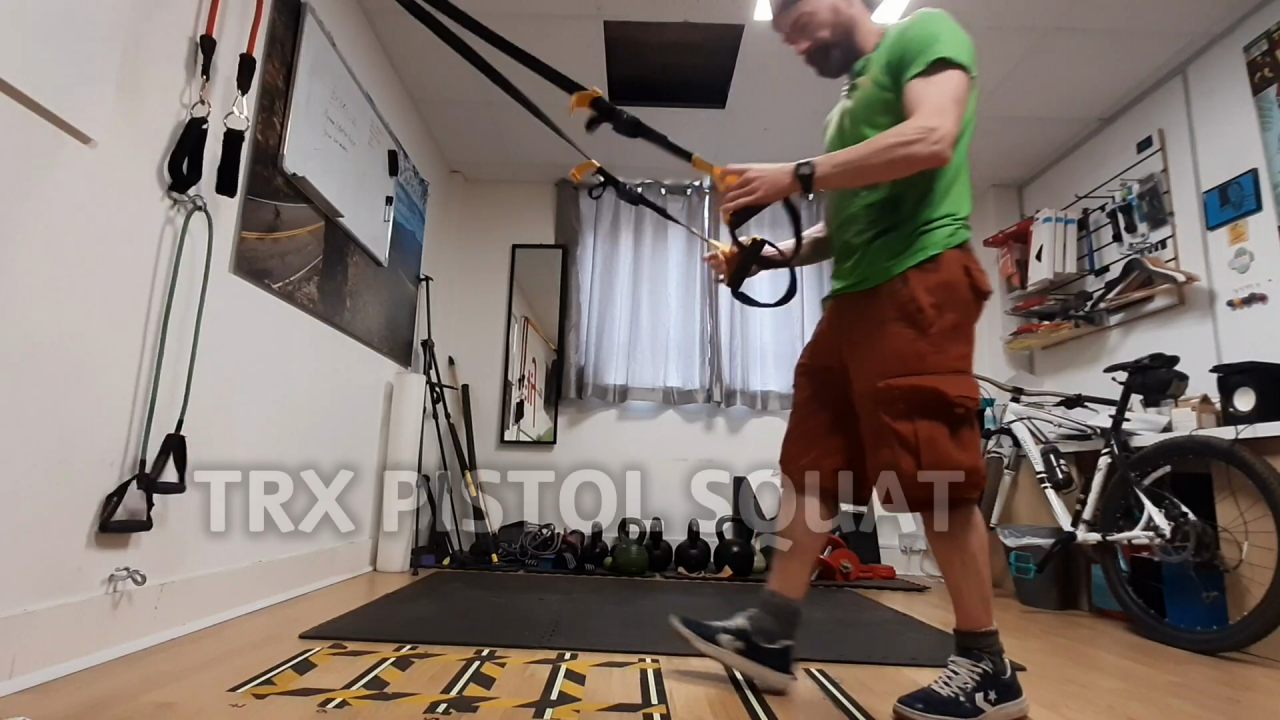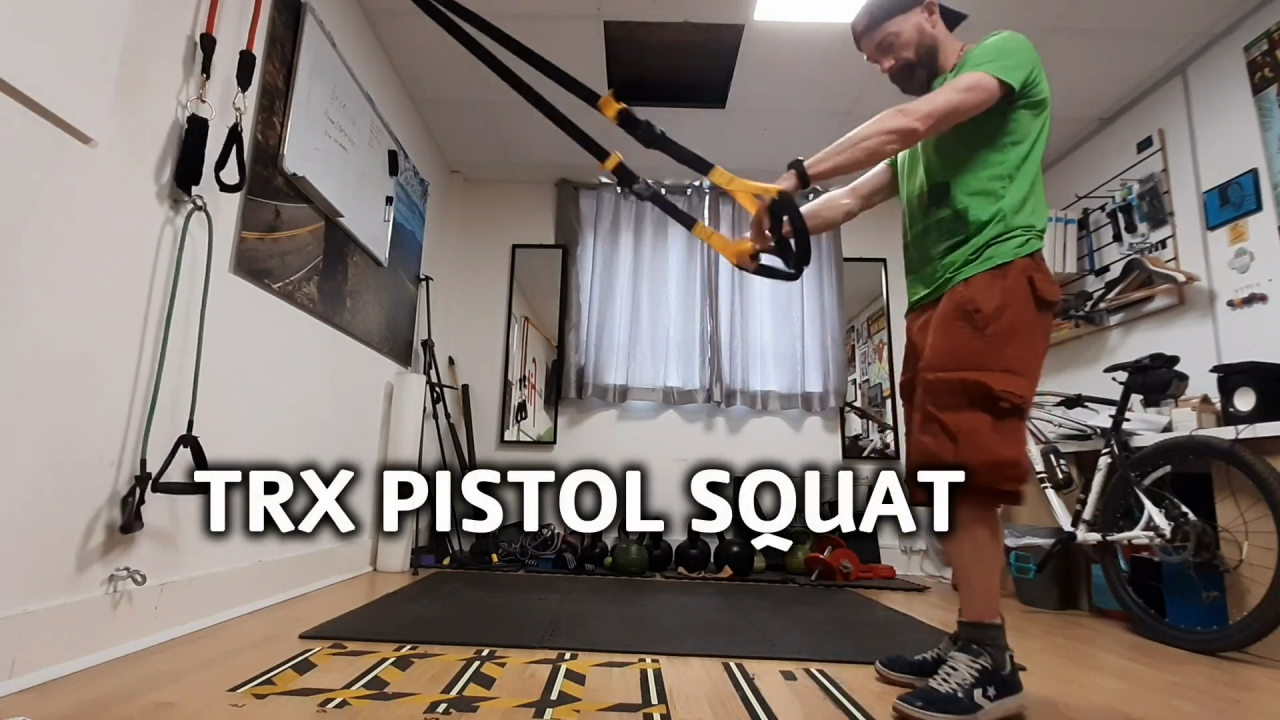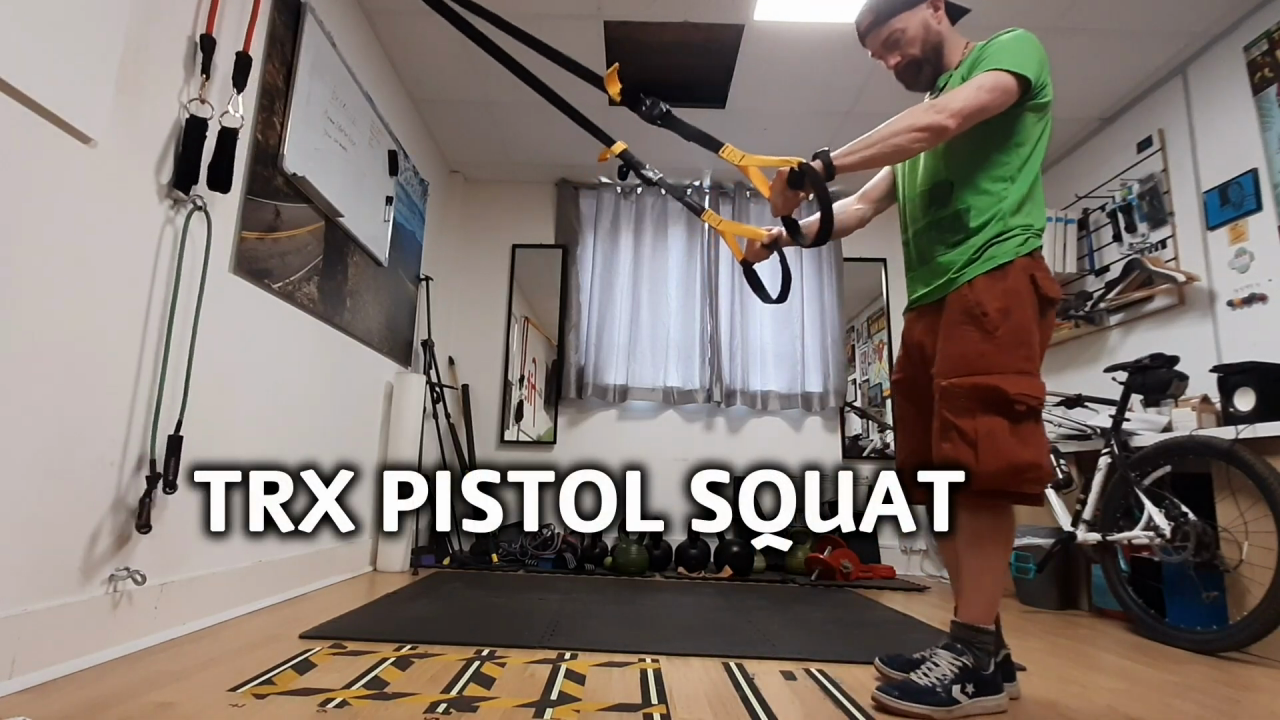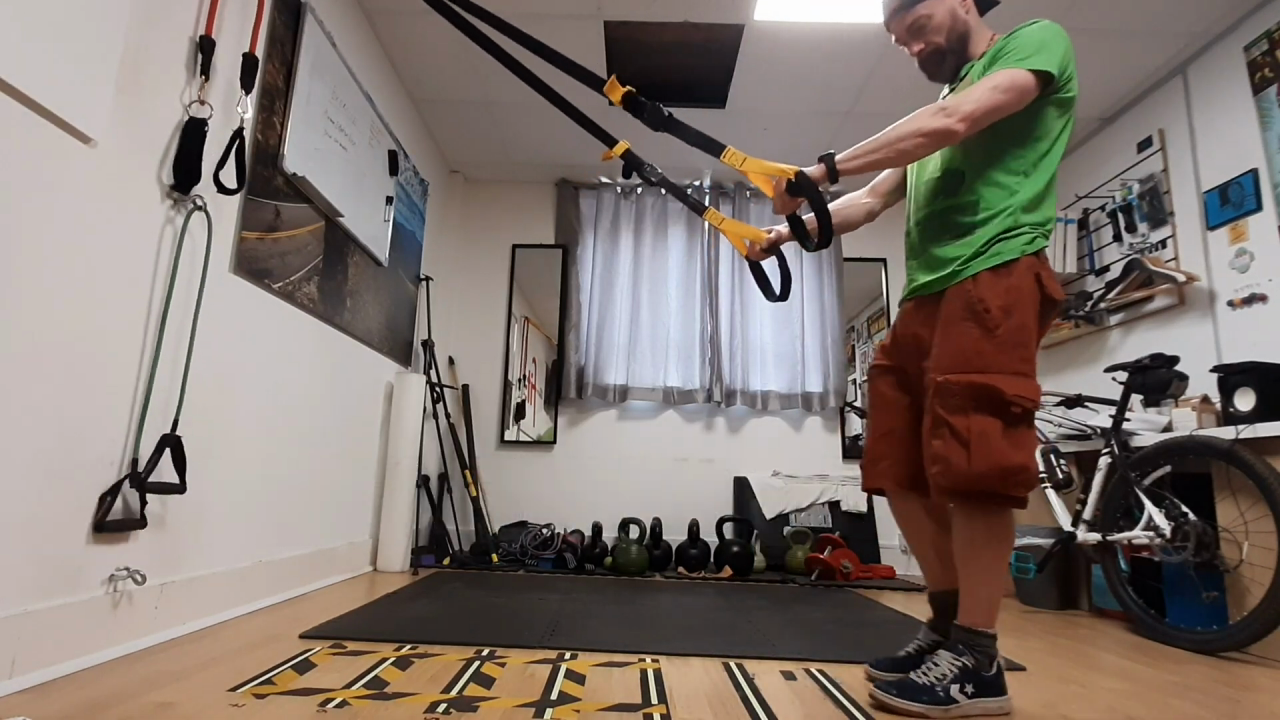
dt=1s
person 1, frame 1
right shoulder: (851, 103)
left elbow: (931, 140)
left wrist: (796, 175)
right wrist: (771, 253)
left hip: (918, 282)
right hip: (853, 298)
left knee: (937, 473)
right knee: (816, 466)
right ankle: (770, 633)
person 1, frame 2
right shoulder: (925, 132)
left elbow: (909, 124)
right elbow: (850, 202)
left wrist: (799, 172)
right wrist: (775, 231)
left hip: (995, 282)
right hip: (934, 302)
left knee: (965, 461)
right knee: (945, 472)
left ankle: (986, 662)
right ankle: (978, 645)
person 1, frame 3
right shoulder: (916, 131)
left elbow: (942, 120)
right elbow: (859, 207)
left wrist: (819, 165)
right wrist: (785, 235)
left hip: (993, 282)
right hip: (930, 301)
left knee: (981, 464)
right knee: (940, 471)
left ankle: (976, 660)
right ankle: (975, 643)
person 1, frame 4
right shoulder: (940, 104)
left elbow: (951, 123)
right elbow: (871, 200)
left wrist: (824, 167)
right wrist: (792, 231)
left hip: (993, 284)
right hip: (924, 299)
left knee: (972, 471)
right knee: (900, 471)
right ankle: (948, 629)
